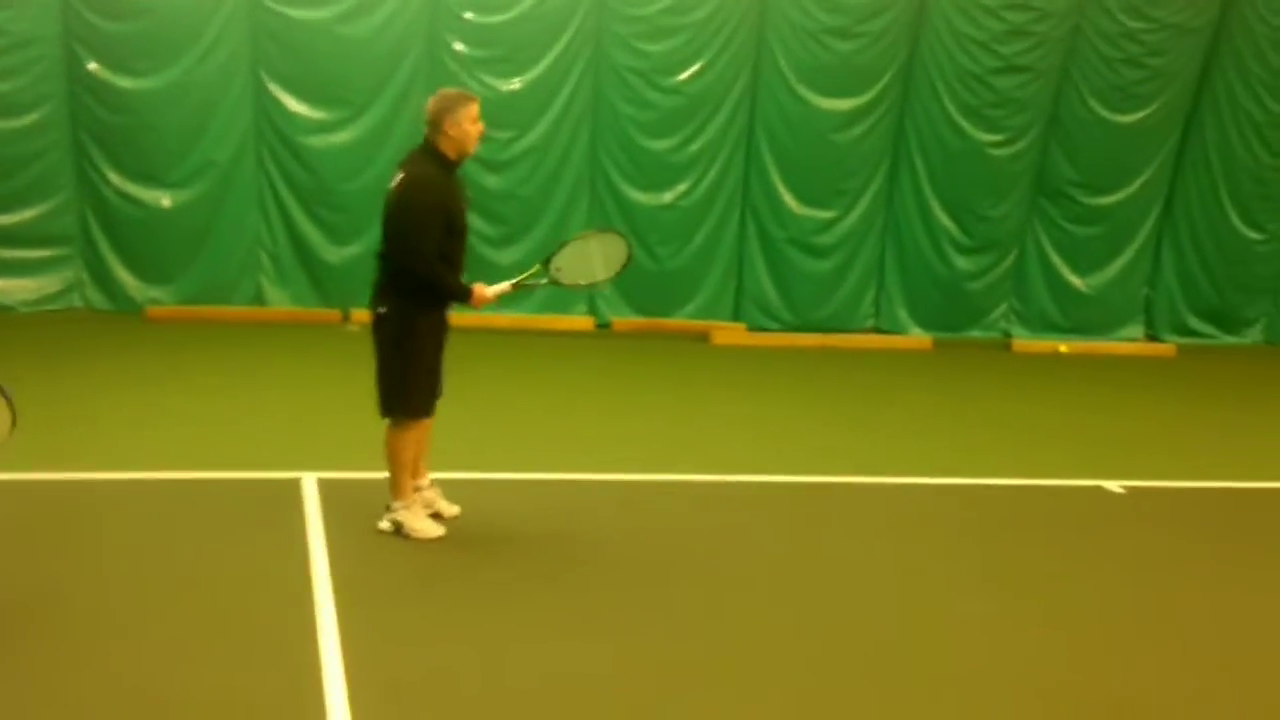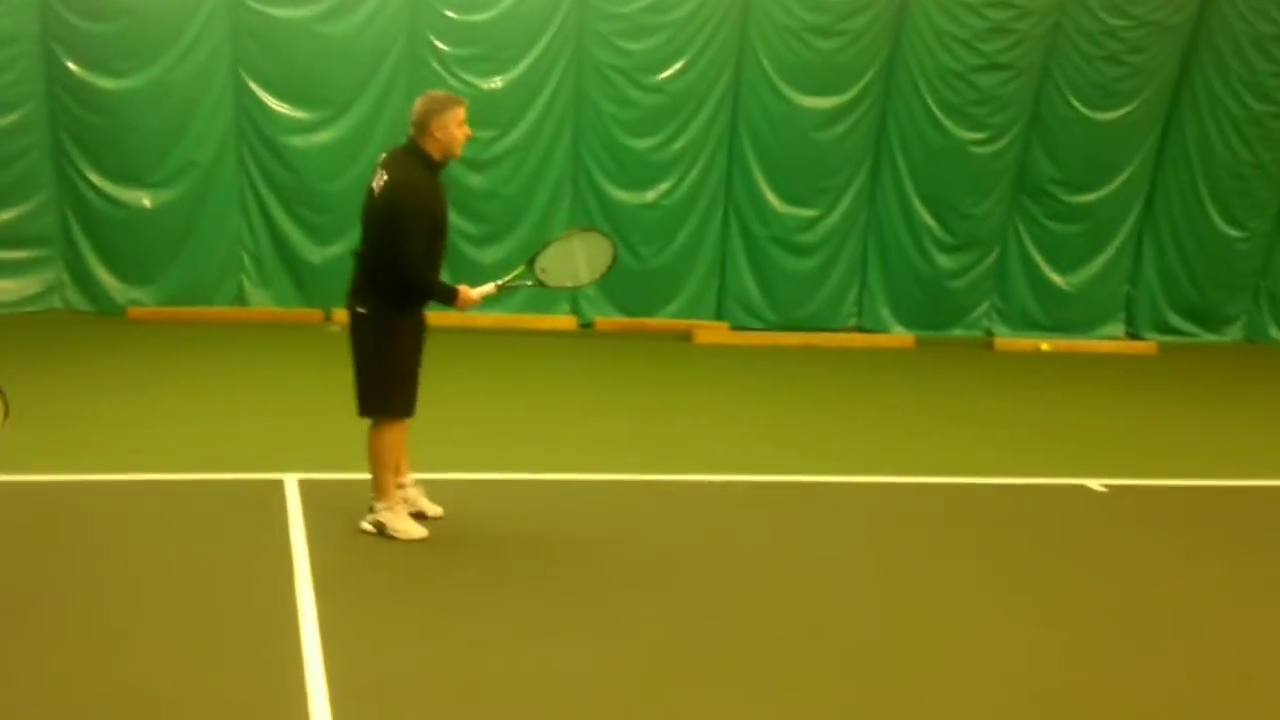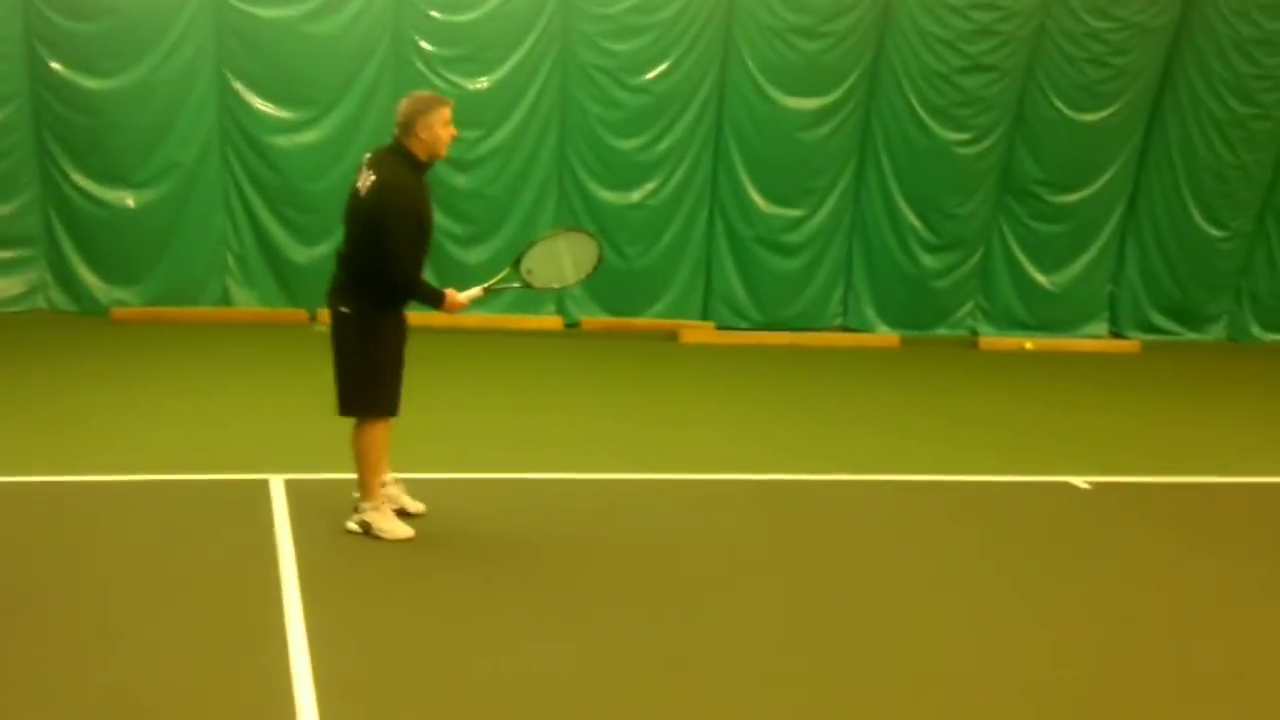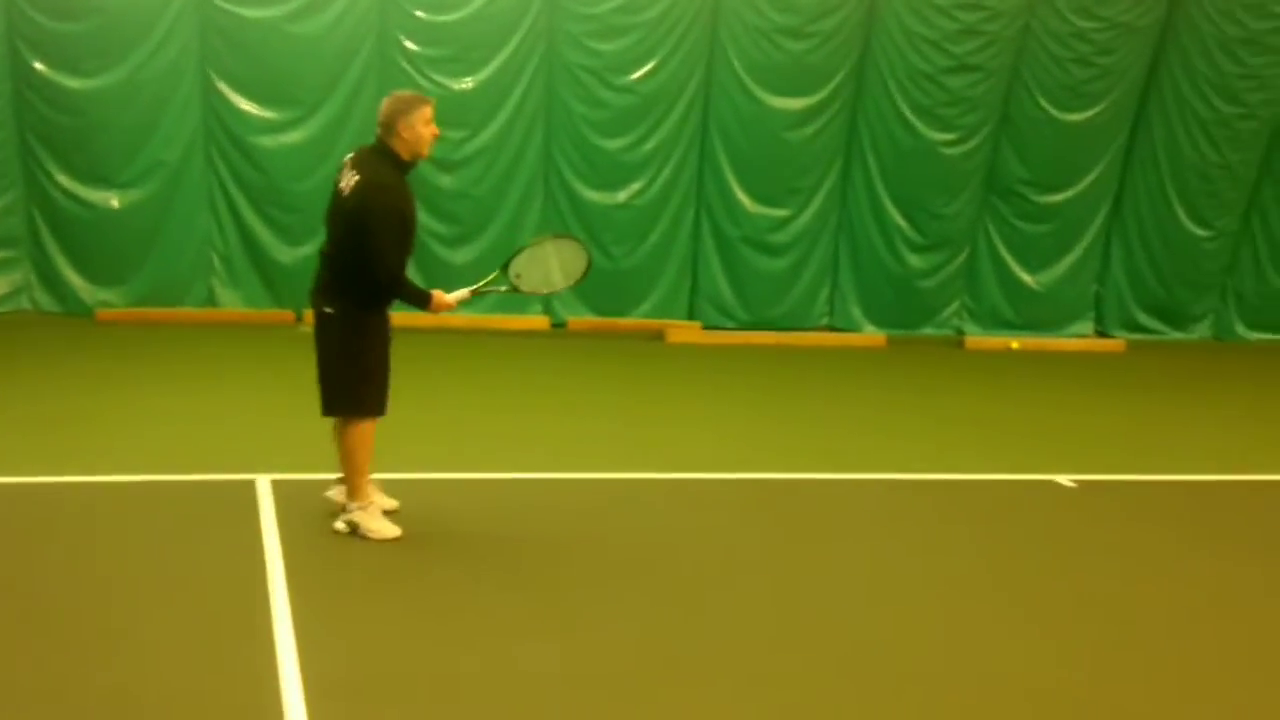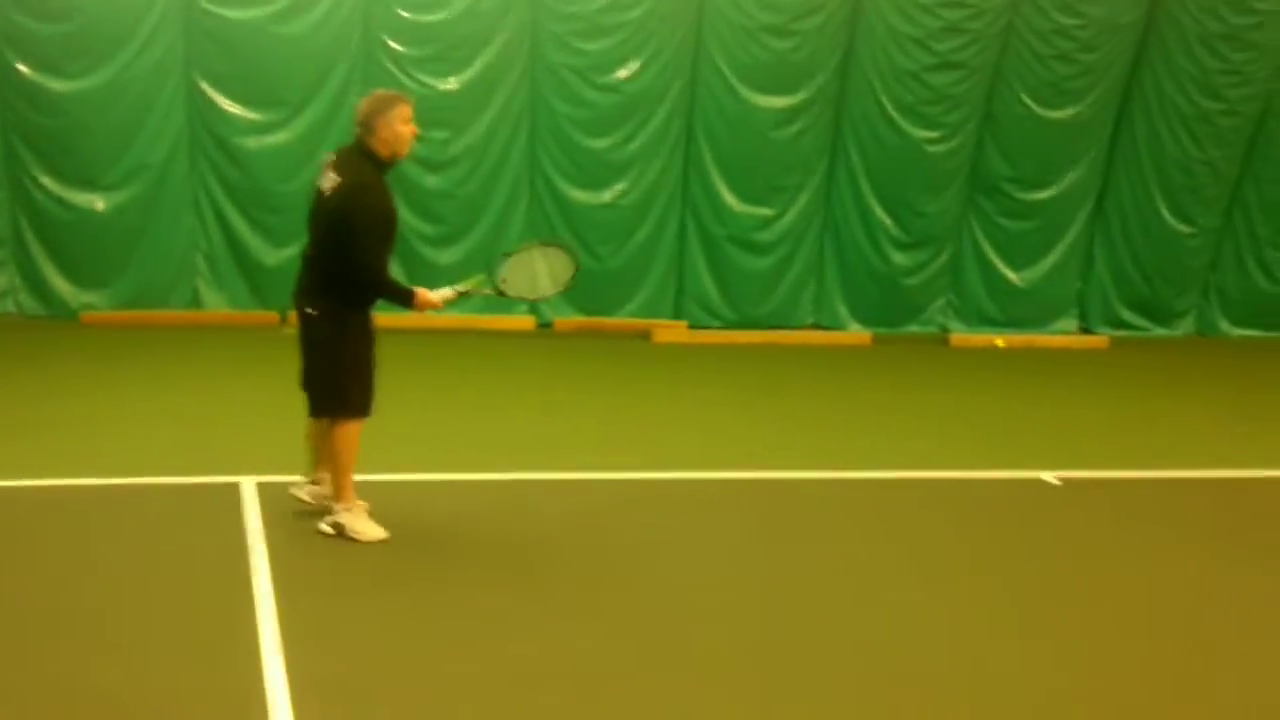
dt=0.1s
person 1, frame 1
left shoulder: (429, 166)
right shoulder: (427, 185)
right elbow: (419, 264)
left wrist: (456, 291)
right wrist: (466, 293)
left hip: (418, 304)
right hip: (407, 308)
left knee: (422, 403)
right knee: (408, 409)
left ankle: (419, 486)
right ankle: (400, 507)
person 1, frame 2
left shoulder: (404, 162)
right shoulder: (412, 186)
right elbow: (408, 266)
left wrist: (440, 292)
right wrist: (451, 295)
left hip: (395, 303)
right hip: (384, 308)
left knee: (399, 403)
right knee: (389, 408)
left ankle: (401, 485)
right ankle: (383, 508)
person 1, frame 3
left shoulder: (383, 160)
right shoulder: (401, 189)
right elbow: (399, 271)
right wrist: (440, 299)
left hip: (362, 298)
right hip: (370, 307)
left knee: (374, 402)
right knee: (375, 407)
left ankle: (382, 483)
right ankle: (370, 507)
person 1, frame 4
left shoulder: (364, 160)
right shoulder: (385, 188)
right elbow: (384, 271)
right wrist: (427, 300)
left hip: (345, 297)
right hip: (353, 307)
left knee: (358, 402)
right knee: (361, 407)
left ankle: (353, 484)
right ankle: (357, 507)
person 1, frame 5
left shoulder: (345, 162)
right shoulder: (364, 187)
right elbow: (366, 271)
right wrist: (412, 298)
left hip: (324, 298)
right hip: (338, 308)
left knee: (328, 399)
right knee: (347, 408)
left ankle: (319, 481)
right ankle: (345, 509)
